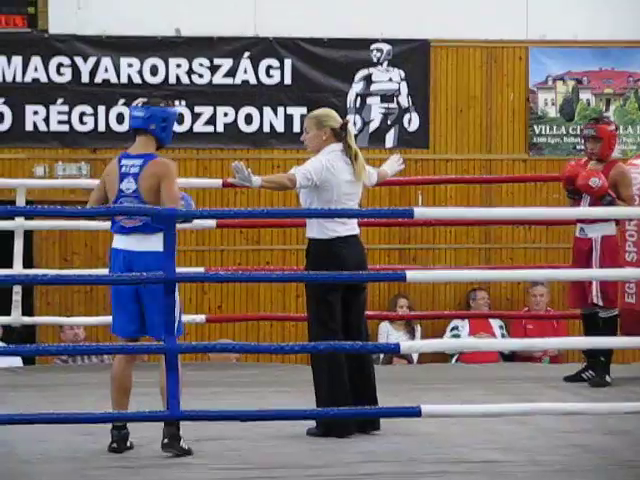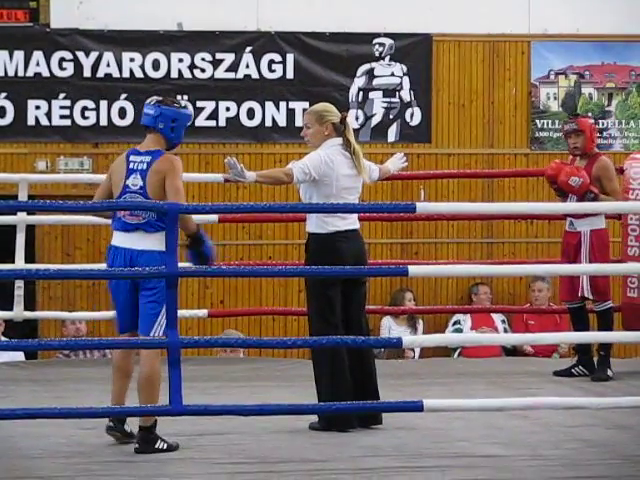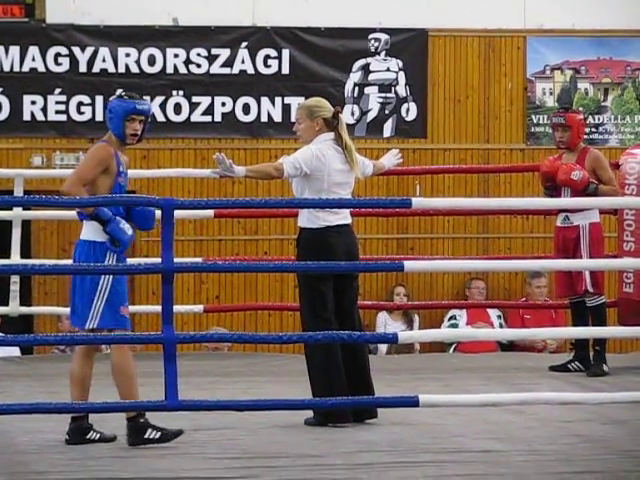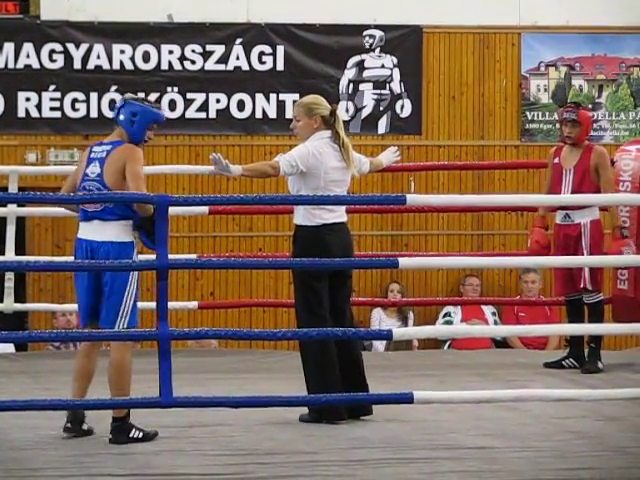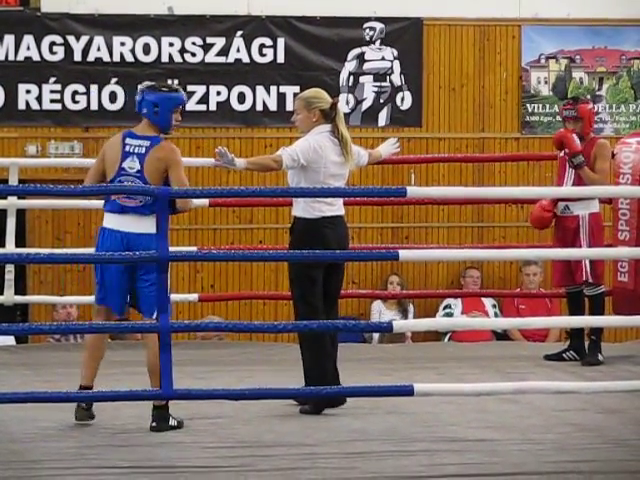
dt=1s
person 1, frame 1
left shoulder: (114, 166)
right shoulder: (163, 166)
left elbow: (92, 209)
right elbow: (176, 212)
right wrist: (179, 207)
left hip: (122, 256)
right hip: (155, 258)
left knee: (126, 347)
left ankle: (119, 432)
right ankle: (171, 431)
person 1, frame 2
left shoulder: (122, 161)
right shoulder: (169, 162)
left elbow: (98, 205)
right elbow: (179, 211)
right wrist: (198, 240)
left hip: (121, 253)
right hip: (155, 257)
left knee: (127, 338)
right knee: (152, 345)
left ankle: (118, 419)
right ankle: (146, 433)
person 1, frame 3
left shoulder: (120, 159)
right shoulder: (103, 151)
right elbow: (70, 188)
left wrist: (129, 213)
right wrist: (105, 218)
left hip: (99, 248)
right hip: (101, 250)
left knee: (88, 340)
right knee: (118, 335)
left ankle: (78, 425)
right ankle: (137, 423)
person 1, frame 4
left shoulder: (89, 153)
right shoulder: (130, 152)
left elbow: (63, 198)
right elbow: (138, 197)
right wrist: (151, 223)
left hip: (85, 245)
right hip: (117, 248)
left knee: (91, 334)
right knee: (121, 336)
left ankle: (75, 416)
right ankle: (121, 424)
person 1, frame 5
left shoulder: (113, 143)
right shoulder: (167, 151)
left elbow: (88, 188)
right elbow: (183, 204)
left hip: (111, 236)
right hip: (146, 240)
left knee: (104, 315)
left ankle: (84, 394)
right ankle: (160, 412)
person 2, frame 1
left shoulder: (322, 163)
right shoulder: (355, 164)
left elbow: (290, 180)
right elbow: (377, 175)
left wrist: (255, 181)
right wrist: (391, 167)
left hip: (326, 253)
right hip: (353, 251)
left knee: (326, 335)
right knee: (355, 331)
left ankle: (335, 421)
right ankle: (364, 415)
person 2, frame 2
left shoulder: (321, 158)
right shoulder: (354, 158)
left elbow: (287, 175)
right elbow: (379, 172)
left wrist: (249, 176)
right wrist: (393, 165)
left hip: (326, 247)
right hip: (353, 245)
left knee: (327, 329)
right knee: (356, 325)
left ankle: (337, 415)
right ankle: (366, 409)
person 2, frame 3
left shoulder: (313, 153)
right shoulder: (346, 153)
left elbow: (277, 169)
right elbow: (372, 167)
left wrist: (238, 171)
right wrist: (387, 162)
left hip: (317, 242)
right hip: (345, 240)
left knee: (320, 323)
right knee: (348, 319)
left ankle: (332, 410)
right ankle: (360, 404)
person 2, frame 4
left shoulder: (309, 151)
right shoulder: (343, 150)
left elbow: (273, 167)
right elbow: (369, 164)
left wrist: (234, 170)
right wrist: (386, 159)
left hip: (313, 239)
right hip: (340, 237)
left knee: (315, 321)
right knee: (341, 318)
left ankle: (327, 407)
right ankle: (355, 401)
person 2, frame 5
left shoulder: (310, 144)
right shoulder: (342, 144)
left elbow: (276, 161)
right elbow: (369, 156)
left wrist: (238, 163)
right wrist: (385, 150)
left hip: (311, 231)
right hip: (337, 230)
left knee: (309, 311)
right knee: (327, 310)
left ankle: (324, 390)
right ankle: (320, 389)
person 3, frame 1
left shoulder: (618, 170)
right shoulder: (583, 165)
left wrist: (606, 196)
right wrist: (571, 190)
left hip: (603, 238)
right hip: (581, 237)
left knee: (605, 301)
right knee: (585, 303)
left ankle: (604, 366)
right ankle: (592, 363)
person 3, frame 2
left shoulder: (601, 163)
right shoulder: (571, 161)
left elbow: (618, 203)
left wrist: (588, 192)
right wrist: (559, 188)
left hip: (592, 232)
right hip: (571, 231)
left knee: (599, 295)
right knee: (572, 297)
left ankle: (604, 360)
right ankle: (584, 360)
person 3, frame 3
left shoulder: (593, 156)
right shoulder: (556, 160)
left elbow: (615, 191)
left wrist: (587, 185)
right wrist: (548, 185)
left hip: (586, 226)
right hip: (563, 227)
left knee: (592, 289)
right knee: (572, 293)
left ankle: (599, 356)
right ankle: (580, 355)
person 3, frame 4
left shoulder: (596, 154)
right shoulder: (555, 154)
left elbow: (610, 193)
left wrist: (620, 231)
right wrist: (539, 226)
left hip: (586, 224)
right hip: (561, 225)
left knee: (590, 288)
right knee: (569, 291)
left ankle: (594, 353)
right ankle: (575, 352)
person 3, frame 5
left shoulder: (600, 146)
right shoulder: (564, 146)
left elbow: (600, 184)
left wrist: (576, 156)
left hip: (587, 217)
right hip: (564, 217)
left knee: (591, 280)
right knee: (570, 281)
left ankle: (595, 345)
right ankle: (575, 344)
